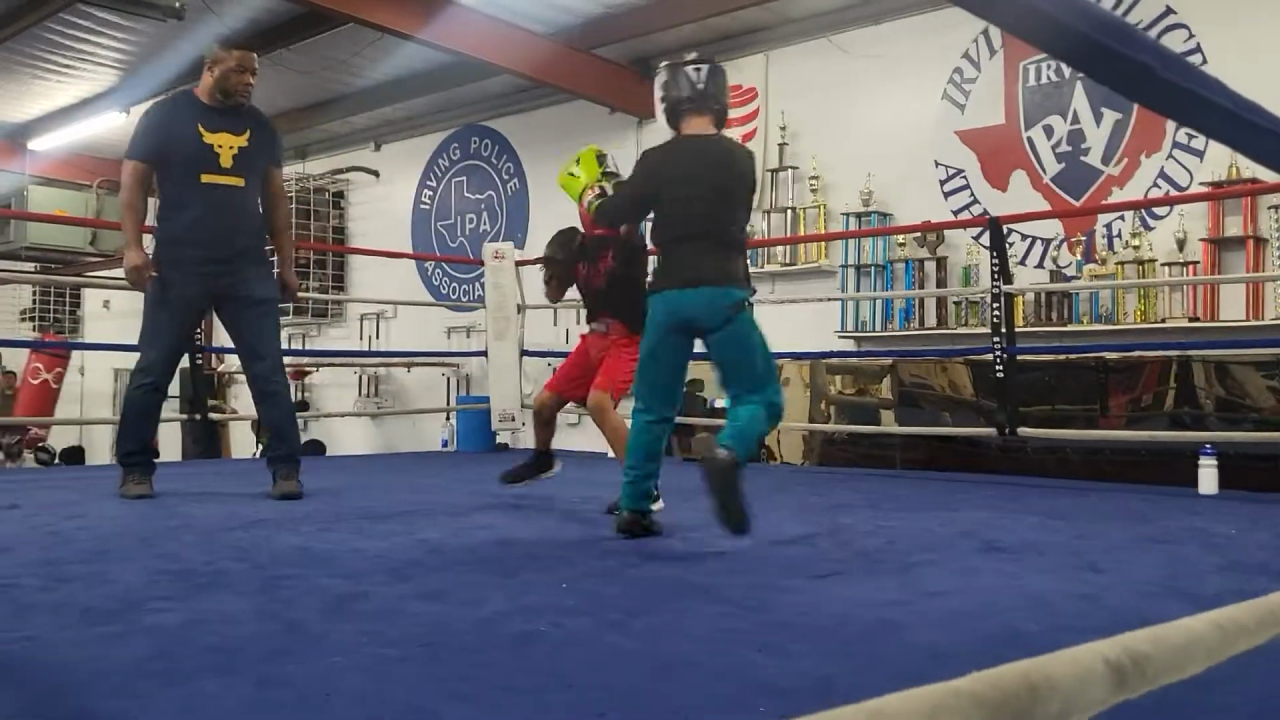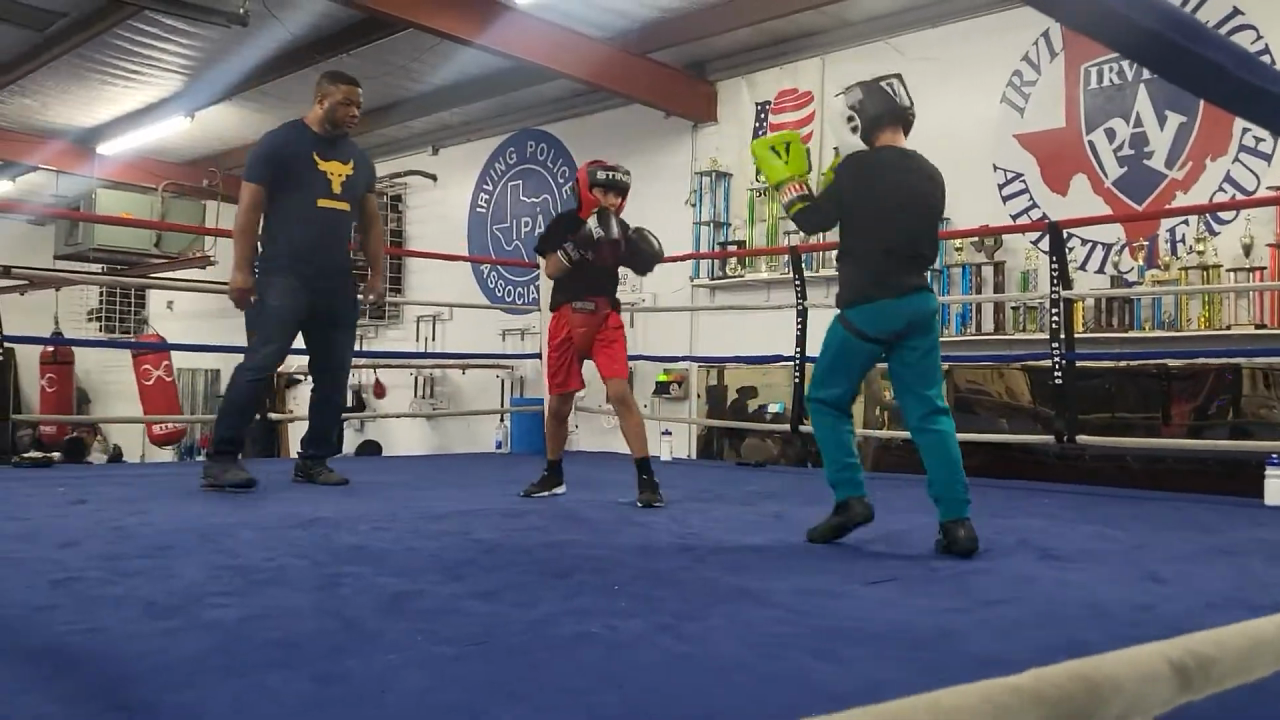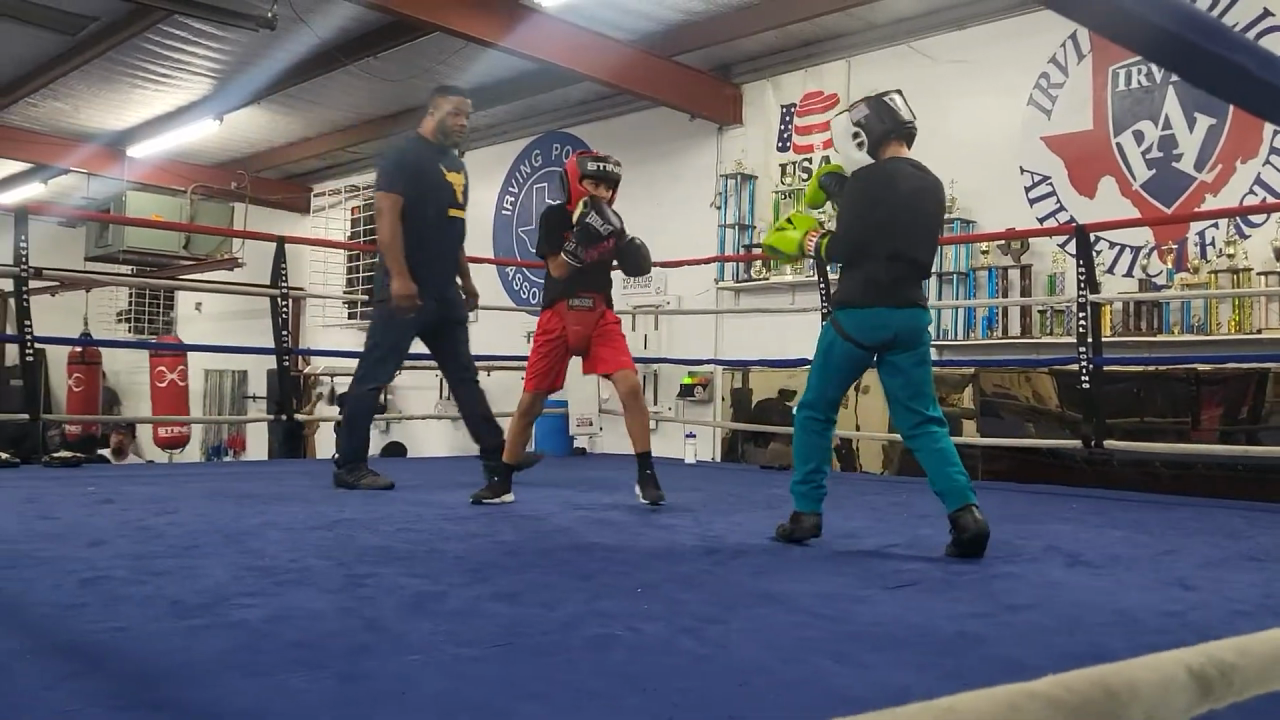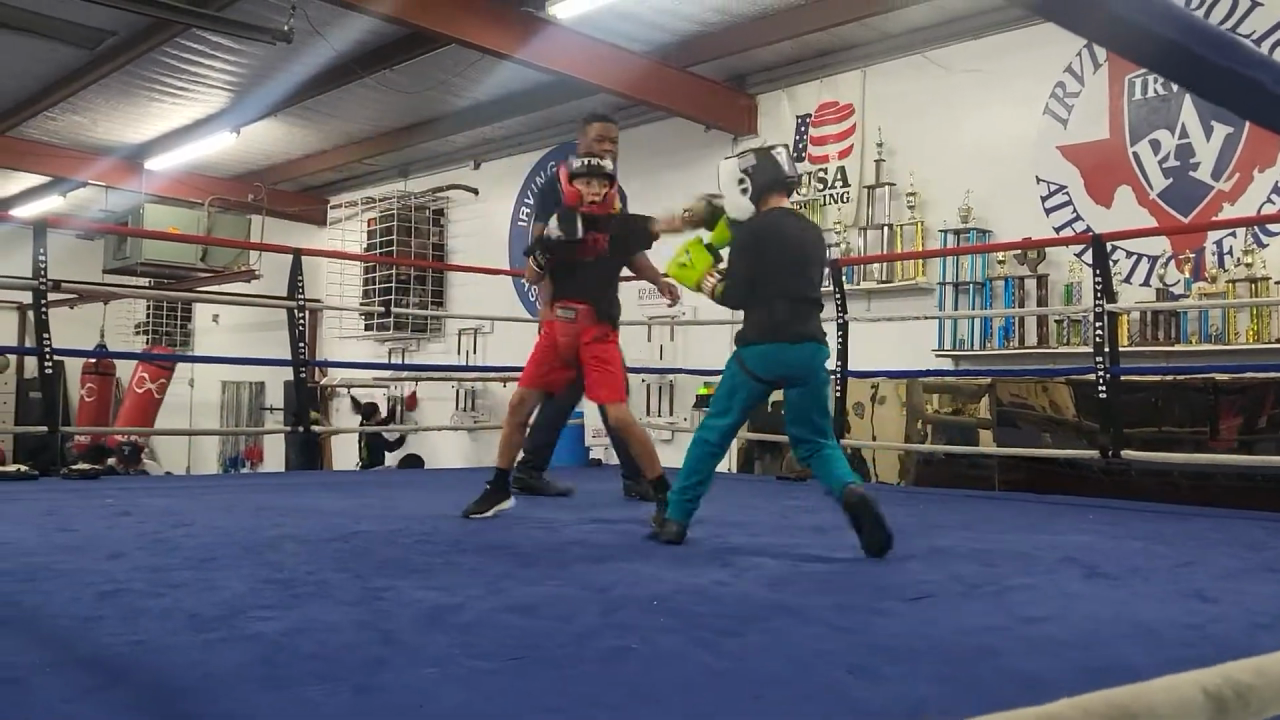
dt=0.7s
person 1, frame 1
left shoulder: (657, 160)
right shoulder: (738, 158)
left elbow: (613, 215)
left wrist: (590, 189)
left hip: (669, 297)
right hip: (723, 295)
left knee: (653, 408)
right knee: (758, 397)
left ankle: (636, 509)
right ankle: (726, 455)
person 1, frame 2
left shoulder: (859, 167)
right shoulder: (931, 175)
left elbow: (819, 219)
left wrist: (785, 179)
left hip: (866, 306)
right hip: (916, 302)
left knee: (827, 400)
right knee: (929, 412)
left ankle: (851, 499)
right ankle: (956, 522)
person 1, frame 3
left shoulder: (871, 178)
right shoulder: (931, 185)
left elbow: (844, 247)
left wrist: (804, 237)
right wrist: (839, 189)
left hip: (861, 312)
right hip: (910, 314)
left knee: (816, 410)
right knee: (922, 420)
left ankle: (806, 512)
right ankle: (965, 512)
person 1, frame 4
left shoulder: (757, 229)
right shoulder: (811, 232)
left elbow: (738, 295)
left wrist: (704, 275)
right wrist: (731, 249)
left hip: (762, 348)
right hip: (809, 348)
left knee: (714, 433)
right knee: (818, 444)
left ankle: (675, 519)
right ankle: (852, 491)
person 2, frame 1
left shoulder: (261, 128)
right shoulder: (166, 116)
left elbow: (275, 198)
right elbow: (134, 180)
left wrist: (286, 263)
right wrist: (133, 246)
left hip: (248, 268)
right hip: (178, 267)
left knee: (268, 368)
right knee: (154, 367)
left ankle: (286, 467)
right ankle: (135, 467)
person 2, frame 2
left shoulder: (359, 160)
right shoulder: (280, 144)
left elbow: (371, 222)
right elbow: (249, 206)
left wrist: (378, 273)
right wrist: (242, 268)
left hip: (337, 283)
right hip: (282, 276)
left knee: (333, 376)
right knee: (261, 363)
left ankle: (313, 460)
right ankle: (221, 458)
person 2, frame 3
left shoulder: (456, 164)
right shoulder: (405, 155)
right elbow: (387, 217)
left wrist: (465, 280)
right wrist: (397, 276)
left hip: (443, 289)
right hip: (409, 287)
left knee: (464, 374)
right knee: (375, 372)
left ankle: (495, 455)
right ankle: (350, 464)
person 2, frame 4
left shoulder: (613, 187)
right shoulder: (561, 185)
left wrist: (656, 278)
right wrist: (550, 298)
left knee: (568, 388)
left ankle: (529, 469)
right ankle: (636, 477)
person 3, frame 1
left shoulder: (627, 238)
right shoulder: (577, 244)
right elbow: (554, 295)
right wrist: (553, 267)
left hip: (627, 339)
right hip: (596, 339)
left knee: (599, 404)
right knee: (543, 404)
left ankle: (644, 488)
right ankle: (542, 460)
person 3, frame 2
left shoulder: (621, 228)
right shoulder: (565, 222)
left elbow: (637, 266)
right elbow: (552, 269)
left wrist: (645, 257)
right wrist: (583, 240)
left hip: (605, 318)
right hip: (566, 319)
left knee: (620, 393)
right knee: (558, 404)
left ankle: (647, 478)
right ankle: (553, 475)
person 3, frame 3
left shoulder: (611, 221)
right shoulder: (555, 216)
left elbow: (623, 262)
right elbow: (557, 271)
left wrist: (633, 258)
right wrist: (583, 236)
left hip: (600, 317)
right hip: (558, 318)
left knee: (631, 386)
right knee: (530, 402)
left ankle: (646, 475)
right ankle: (502, 481)
person 3, frame 4
left shoulder: (619, 223)
right shoulder: (560, 222)
left elbow: (663, 225)
right elbow: (534, 274)
right wrist: (547, 246)
left hip: (597, 331)
right hip: (559, 326)
left knee: (618, 416)
right knee: (520, 403)
left ankle: (665, 494)
right ankle: (498, 489)
